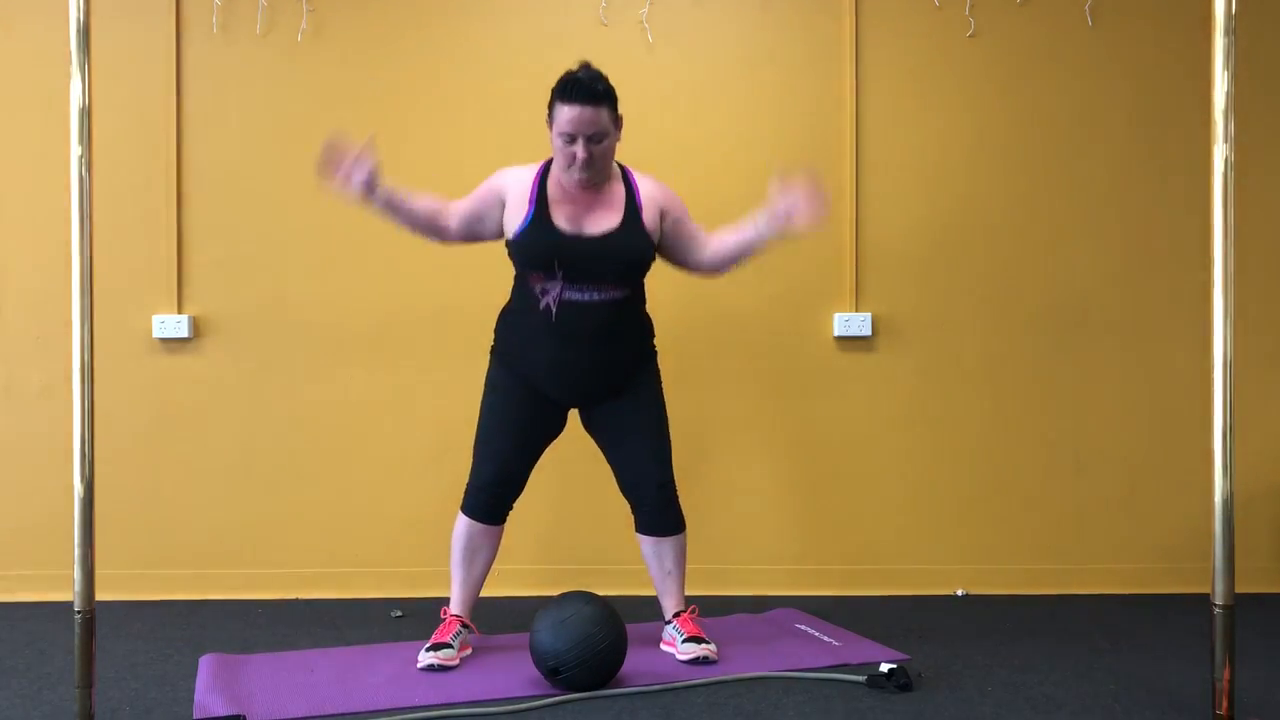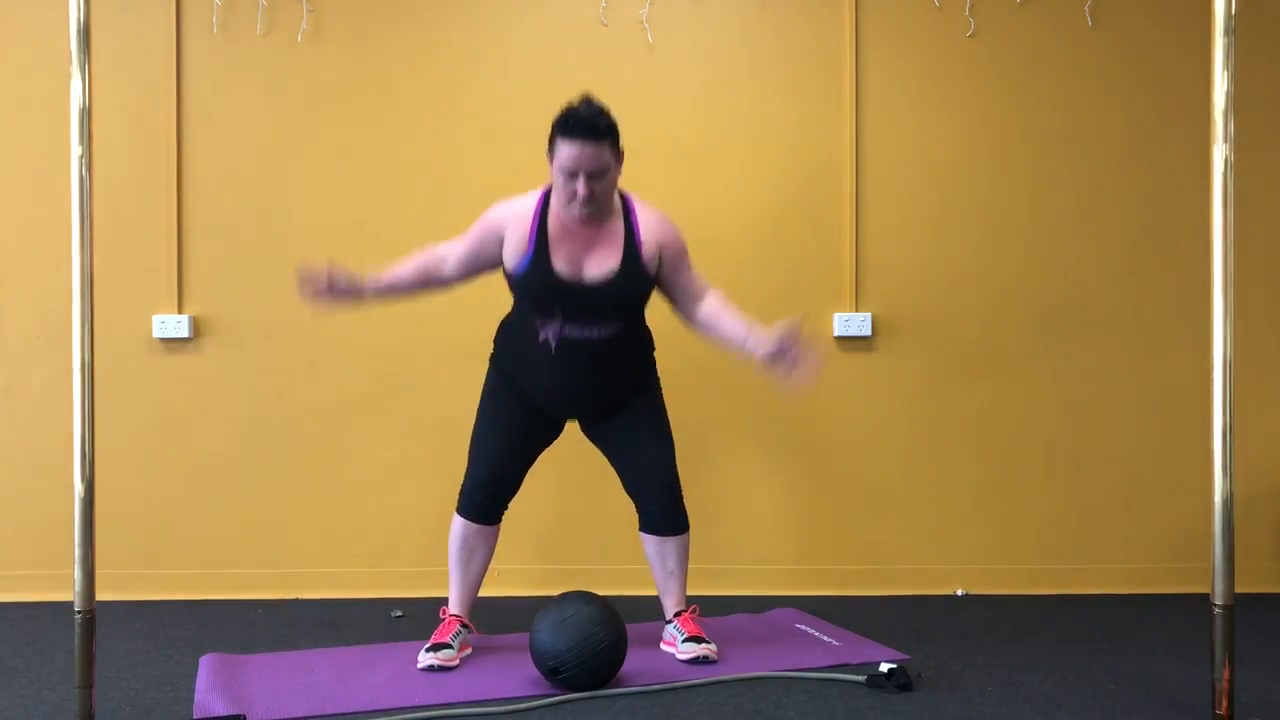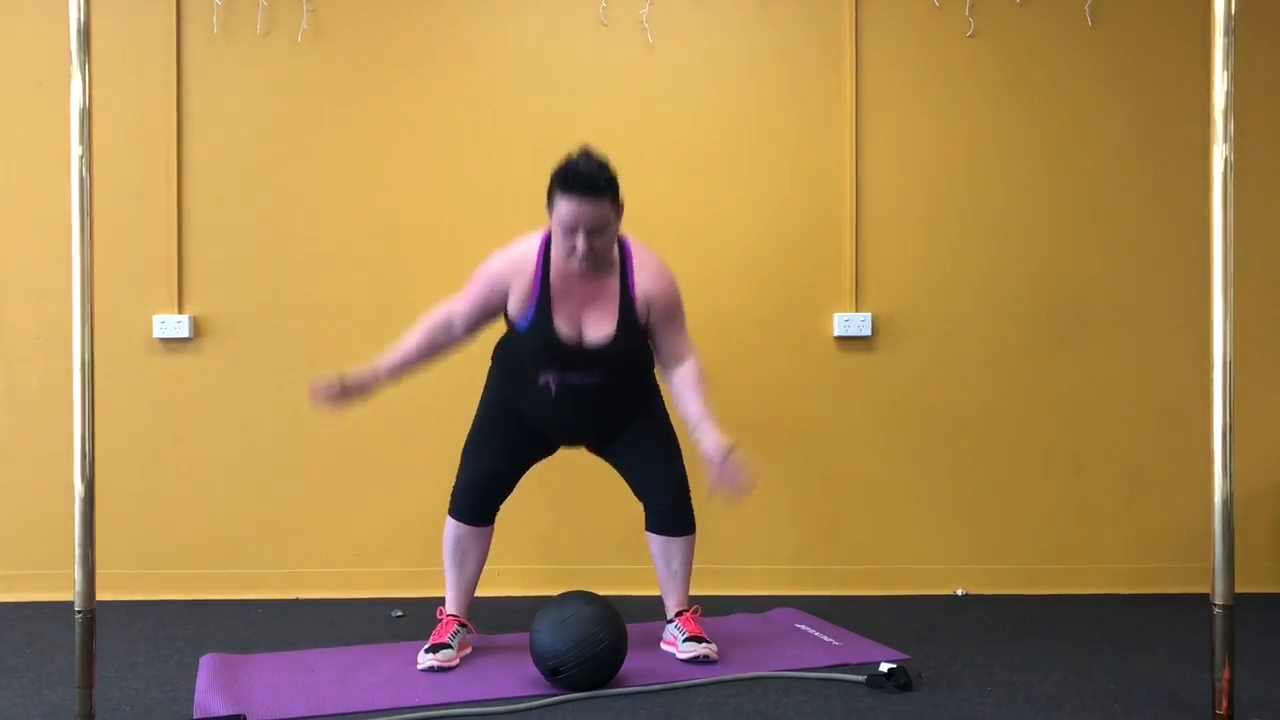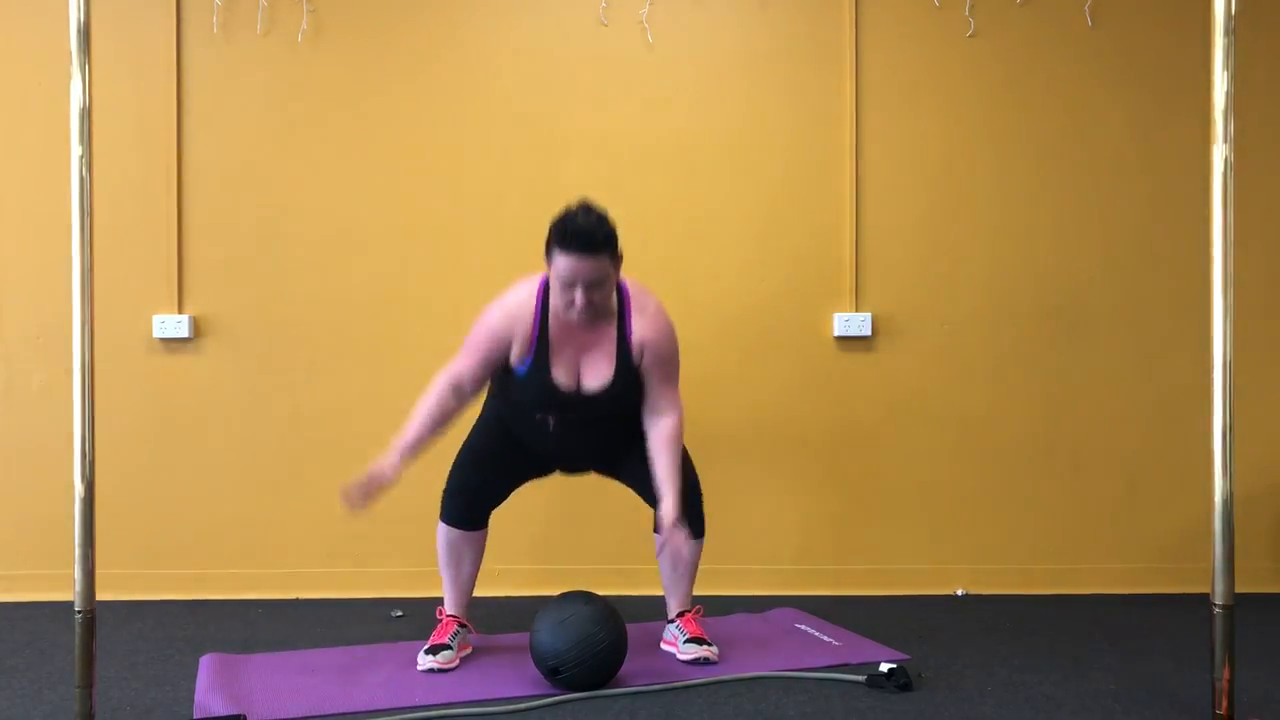
dt=0.1s
person 1, frame 1
left shoulder: (649, 198)
right shoulder: (516, 187)
left elbow: (705, 254)
right elbow: (449, 223)
left wrist: (772, 223)
right wrist: (379, 194)
left hip: (623, 379)
right hip: (526, 372)
left knee: (654, 492)
right knee: (489, 487)
left ankle: (678, 625)
right ankle: (455, 624)
person 1, frame 2
left shoulder: (651, 228)
right shoulder: (516, 218)
left elbow: (697, 301)
right elbow: (449, 262)
left wrist: (757, 342)
right wrist: (365, 286)
left hip: (622, 391)
right hip: (524, 382)
left knee: (660, 491)
right knee: (484, 487)
left ankle: (678, 620)
right ankle: (455, 622)
person 1, frame 3
left shoulder: (648, 276)
right shoulder: (516, 264)
left elbow: (678, 360)
right elbow: (451, 321)
left wrist: (707, 430)
right wrist: (373, 374)
left hip: (622, 410)
right hip: (523, 406)
left knee: (668, 495)
right knee: (474, 492)
left ankle: (680, 623)
right ankle: (453, 624)
person 1, frame 4
left shoulder: (646, 319)
right shoulder: (516, 311)
left elbow: (662, 413)
right elbow: (455, 384)
left wrist: (670, 499)
right wrist: (396, 457)
left hip: (618, 435)
right hip: (520, 430)
left knee: (680, 498)
right knee: (463, 497)
left ankle: (681, 620)
right ankle: (453, 625)
